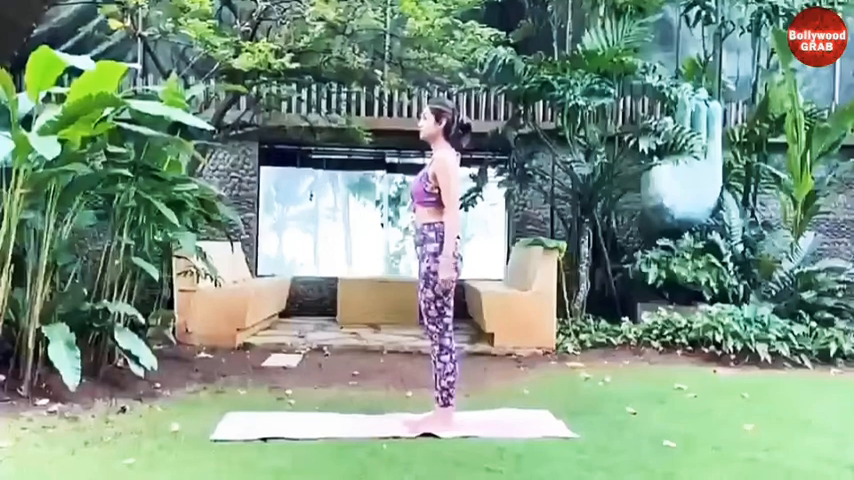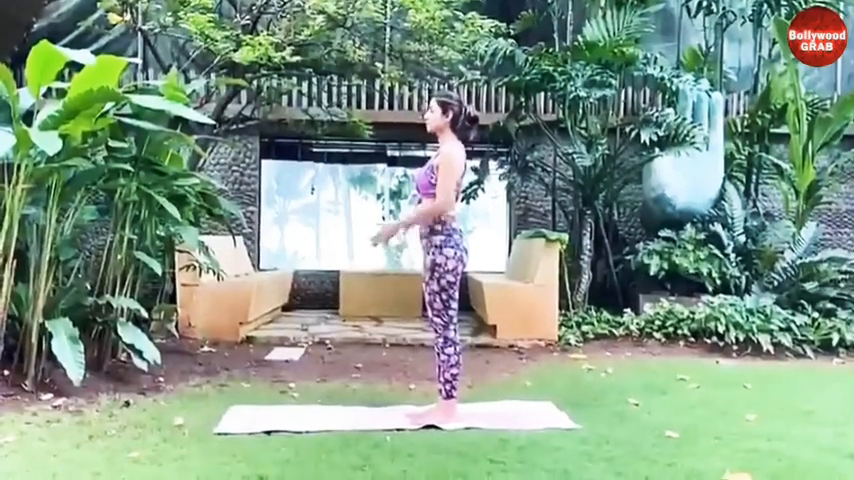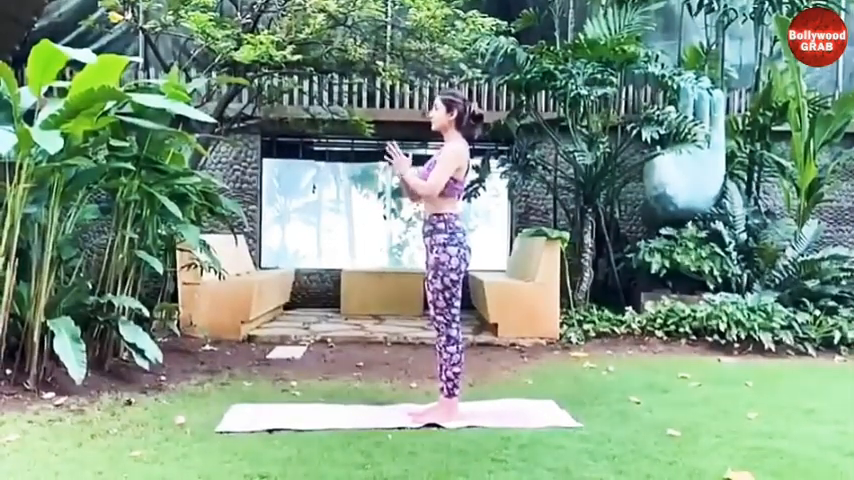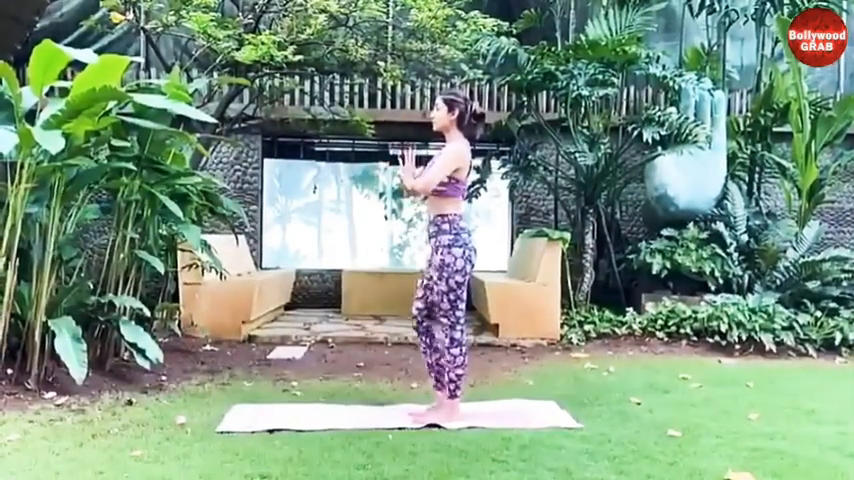
dt=1s
person 1, frame 1
left shoulder: (444, 158)
right shoulder: (438, 158)
left elbow: (452, 212)
left wrist: (448, 260)
left hip: (437, 247)
right hip: (430, 247)
left knee: (440, 332)
right knee: (436, 331)
left ankle: (444, 414)
right ankle: (442, 410)
person 1, frame 2
left shoulder: (451, 151)
right shoulder: (444, 152)
left elbow: (441, 205)
left wrist: (397, 225)
right wrist: (400, 226)
left hip: (444, 241)
right hip: (437, 241)
left knee: (445, 325)
right knee: (440, 325)
left ankle: (447, 407)
right ankle: (445, 402)
person 1, frame 3
left shoulder: (456, 148)
right shoulder: (447, 149)
left elbow: (429, 190)
right elbow: (416, 195)
left wrist: (405, 171)
right wrist: (404, 172)
left hip: (447, 238)
right hip: (438, 237)
left knee: (447, 322)
right knee: (442, 321)
left ankle: (449, 404)
right ankle: (446, 400)
person 1, frame 4
left shoulder: (457, 149)
right shoulder: (449, 150)
left elbow: (423, 186)
right elbow: (418, 188)
left wrist: (409, 177)
right wrist: (409, 176)
left hip: (452, 240)
right hip: (442, 239)
left knee: (451, 322)
right knee: (422, 317)
left ankle: (451, 405)
right ankle: (442, 396)
